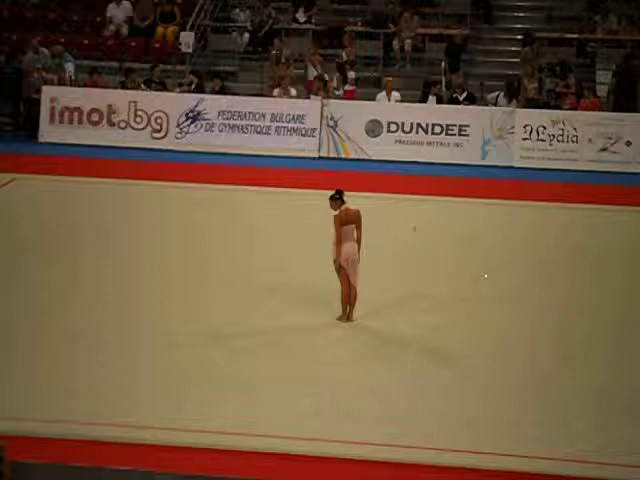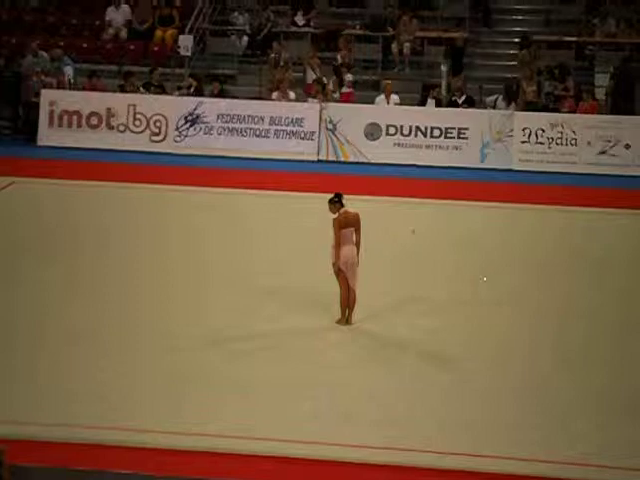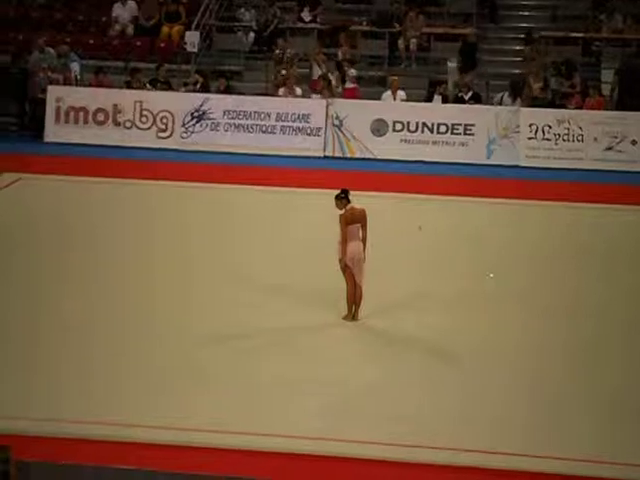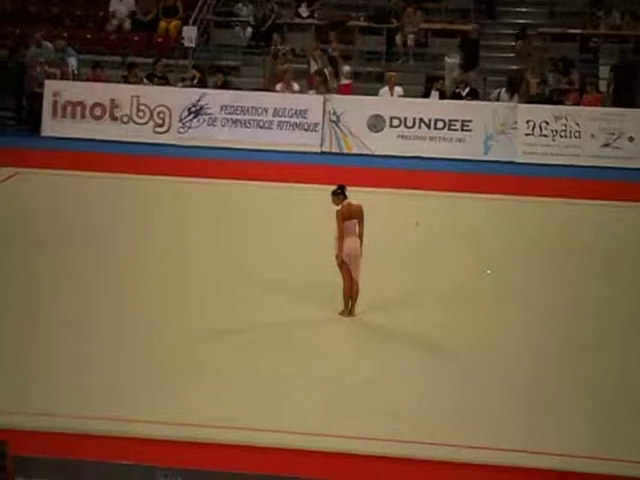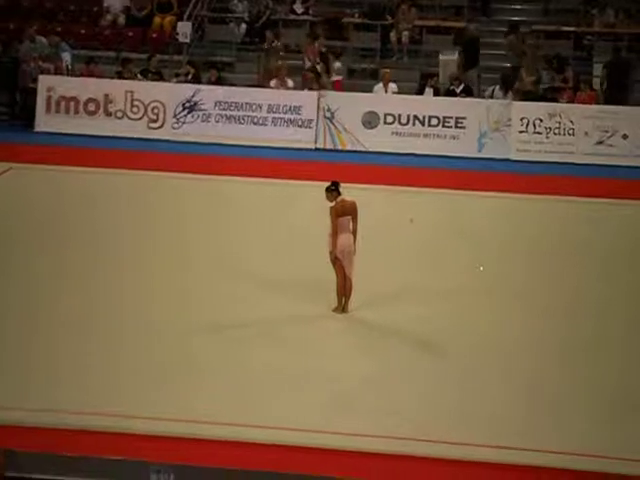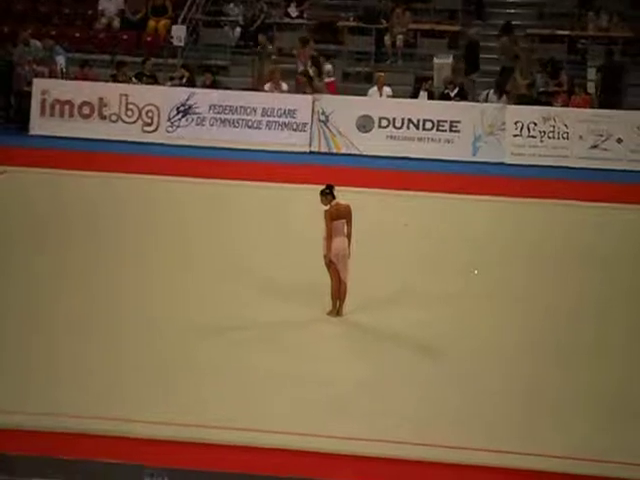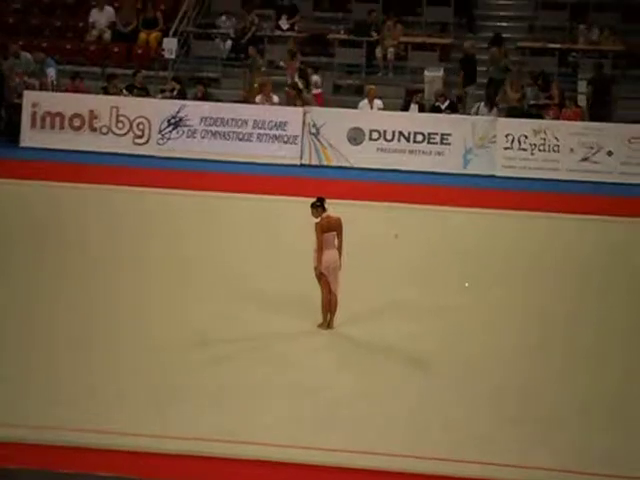
dt=0.1s
person 1, frame 1
left shoulder: (338, 217)
right shoulder: (357, 213)
left elbow: (338, 239)
right elbow: (359, 235)
left wrist: (337, 259)
right wrist: (358, 252)
left hip: (342, 250)
right hip: (353, 248)
left knee: (344, 284)
right knee: (353, 283)
left ankle: (344, 315)
right ankle: (351, 314)
person 1, frame 2
left shoulder: (337, 220)
right shoulder: (356, 216)
left elbow: (337, 242)
right elbow: (358, 238)
left wrist: (336, 262)
right wrist: (357, 255)
left hip: (341, 253)
right hip: (352, 251)
left knee: (343, 287)
right knee: (352, 286)
left ankle: (343, 318)
right ankle: (350, 317)
person 1, frame 3
left shoulder: (343, 216)
right shoulder: (362, 212)
left elbow: (344, 238)
right elbow: (364, 234)
left wrist: (342, 258)
right wrist: (364, 252)
left hip: (348, 250)
right hip: (358, 248)
left knee: (350, 283)
right knee: (358, 283)
left ankle: (349, 314)
right ankle: (356, 313)
person 1, frame 4
left shoulder: (340, 212)
right shoulder: (359, 208)
left elbow: (341, 234)
right elbow: (361, 230)
left wrist: (339, 254)
right wrist: (360, 247)
left hip: (344, 245)
right hip: (355, 243)
left knee: (347, 279)
right knee: (355, 278)
left ankle: (346, 310)
right ankle: (353, 309)
person 1, frame 5
left shoulder: (334, 208)
right shoulder: (353, 204)
left elbow: (334, 230)
right elbow: (355, 226)
left wrist: (333, 250)
right wrist: (354, 244)
left hip: (338, 242)
right hip: (348, 240)
left knee: (340, 276)
right knee: (348, 275)
left ankle: (339, 306)
right ankle: (346, 306)
person 1, frame 6
left shoulder: (329, 212)
right shoulder: (347, 208)
left elbow: (329, 234)
right elbow: (349, 230)
left wrist: (327, 254)
right wrist: (348, 247)
left hip: (333, 245)
right hip: (343, 244)
left knee: (334, 279)
right knee: (343, 278)
left ankle: (334, 310)
right ankle: (341, 309)
person 1, frame 7
left shoulder: (319, 224)
right shoulder: (338, 220)
left elbow: (320, 246)
right elbow: (340, 242)
left wrist: (318, 266)
right wrist: (339, 260)
left hip: (323, 258)
right hip: (334, 256)
left knee: (325, 291)
right knee: (333, 291)
left ankle: (324, 322)
right ankle: (331, 321)
